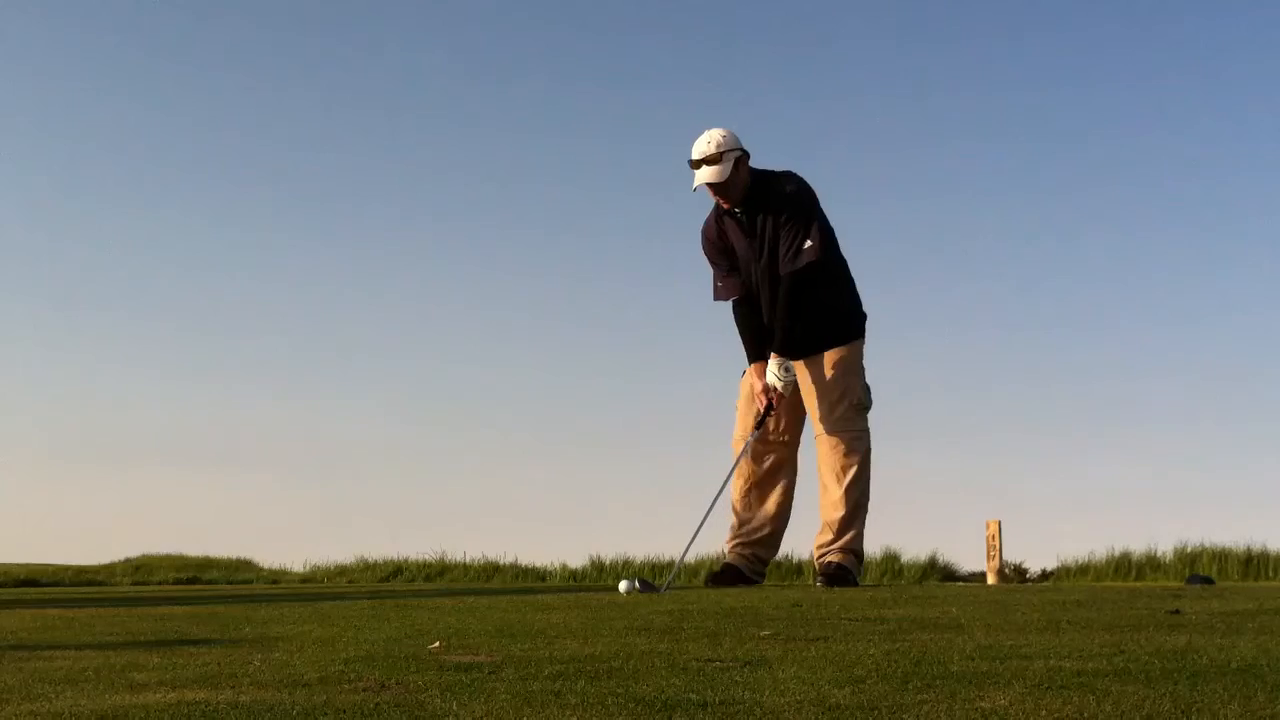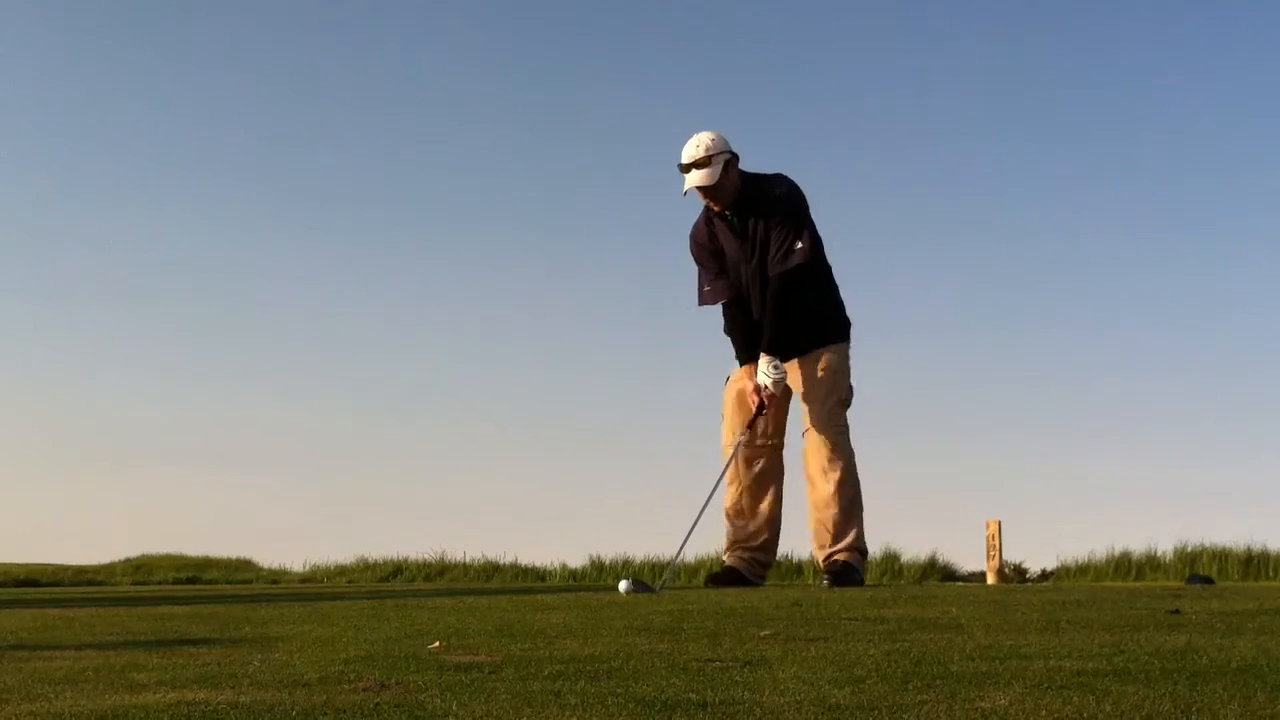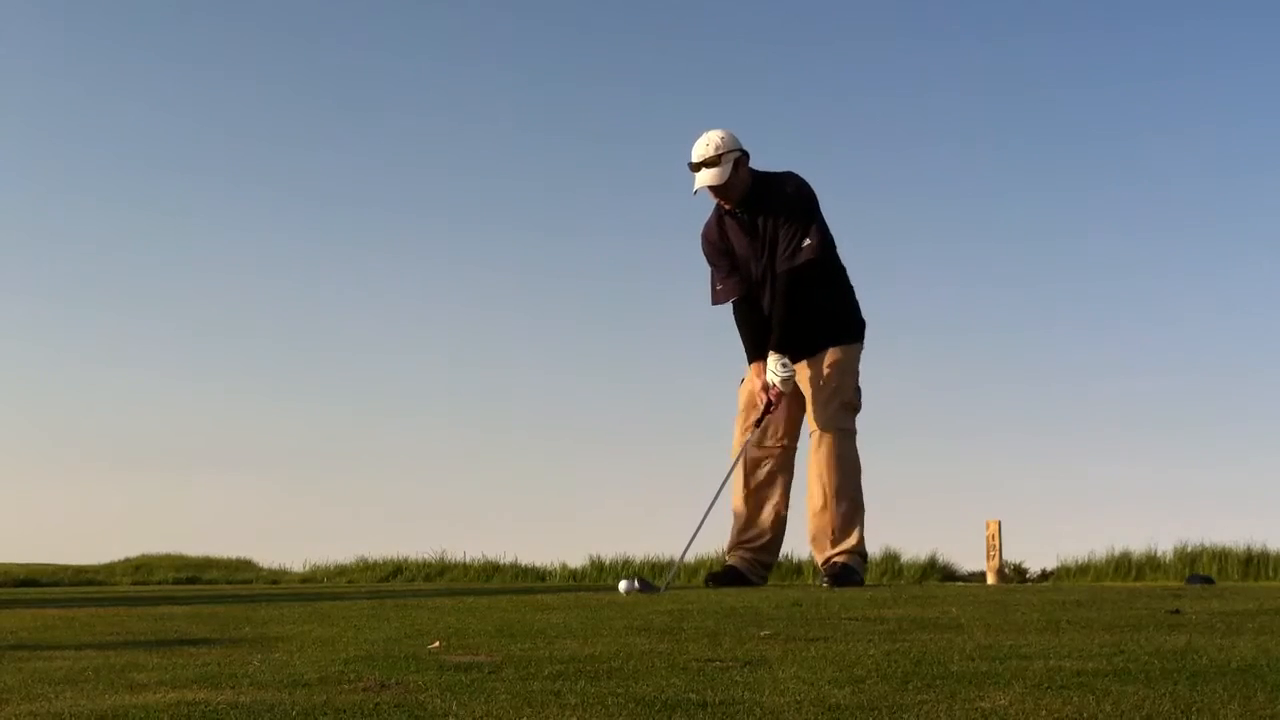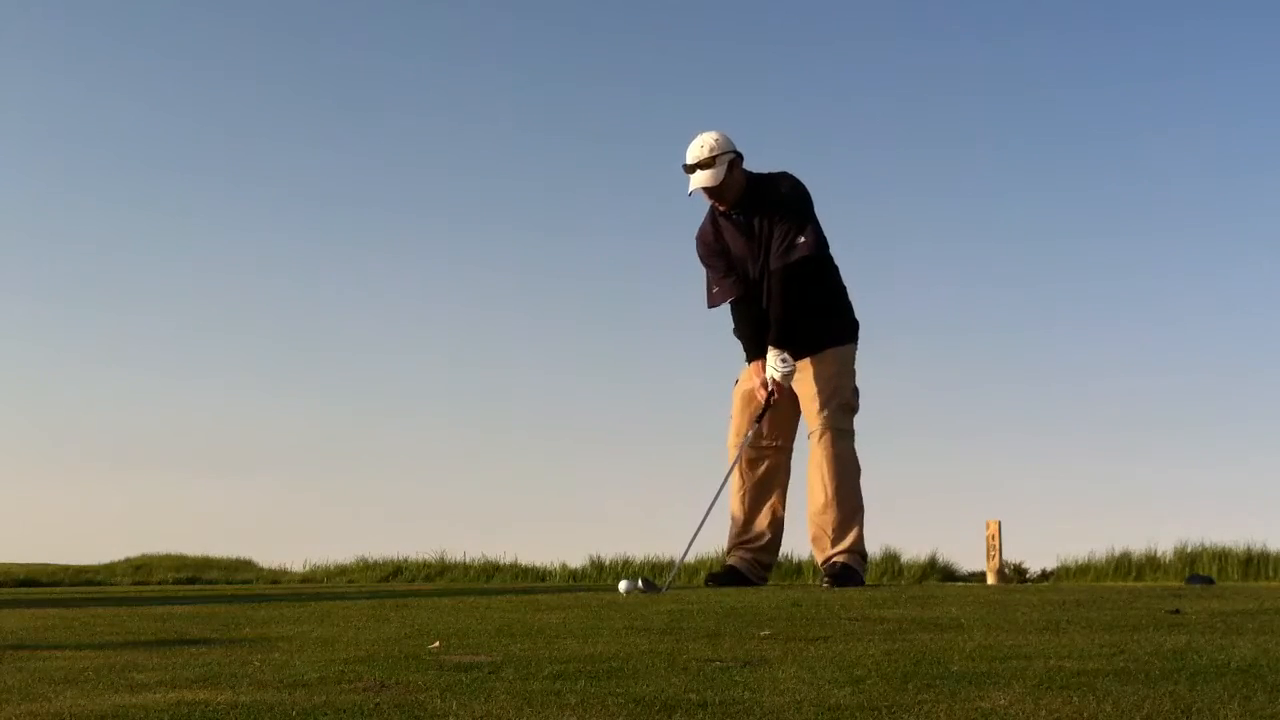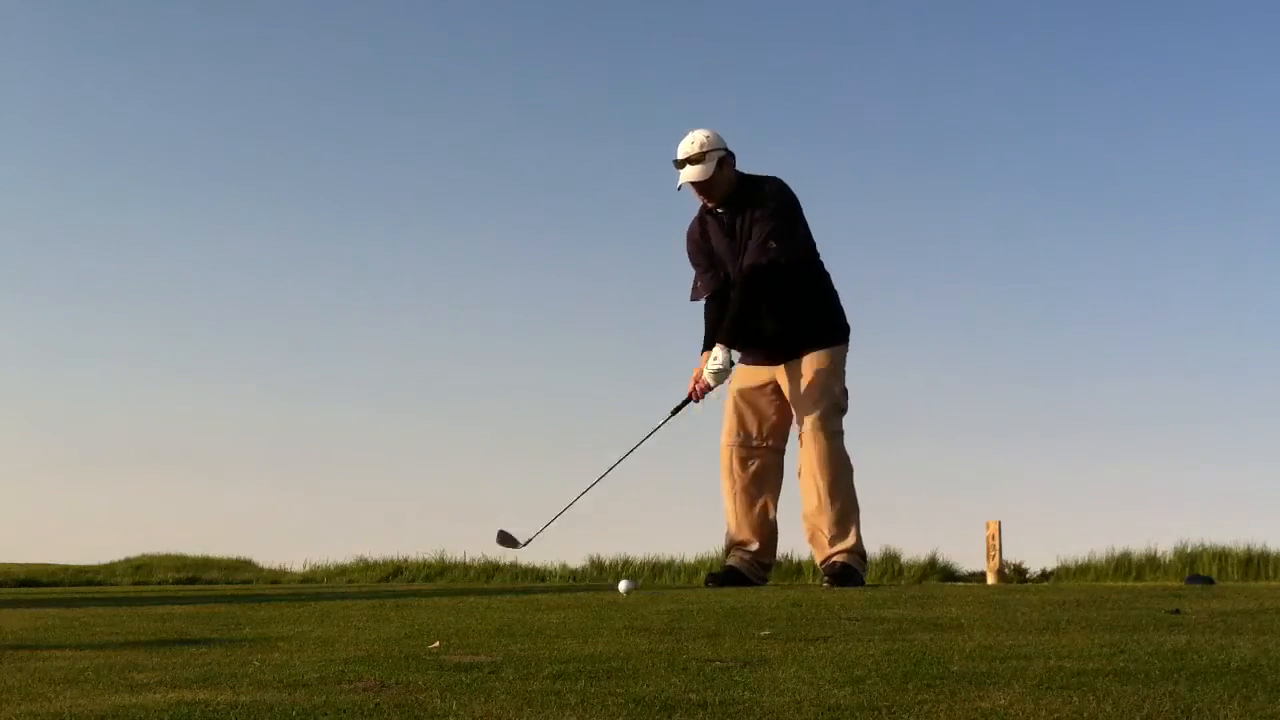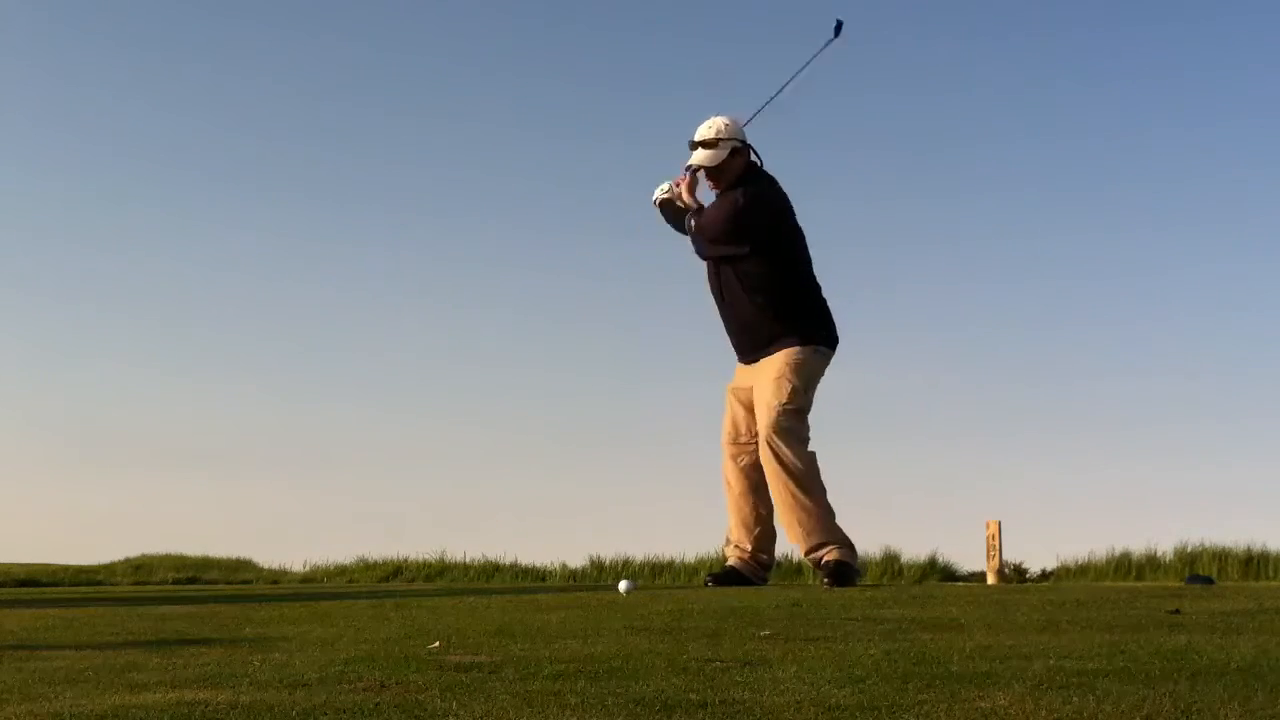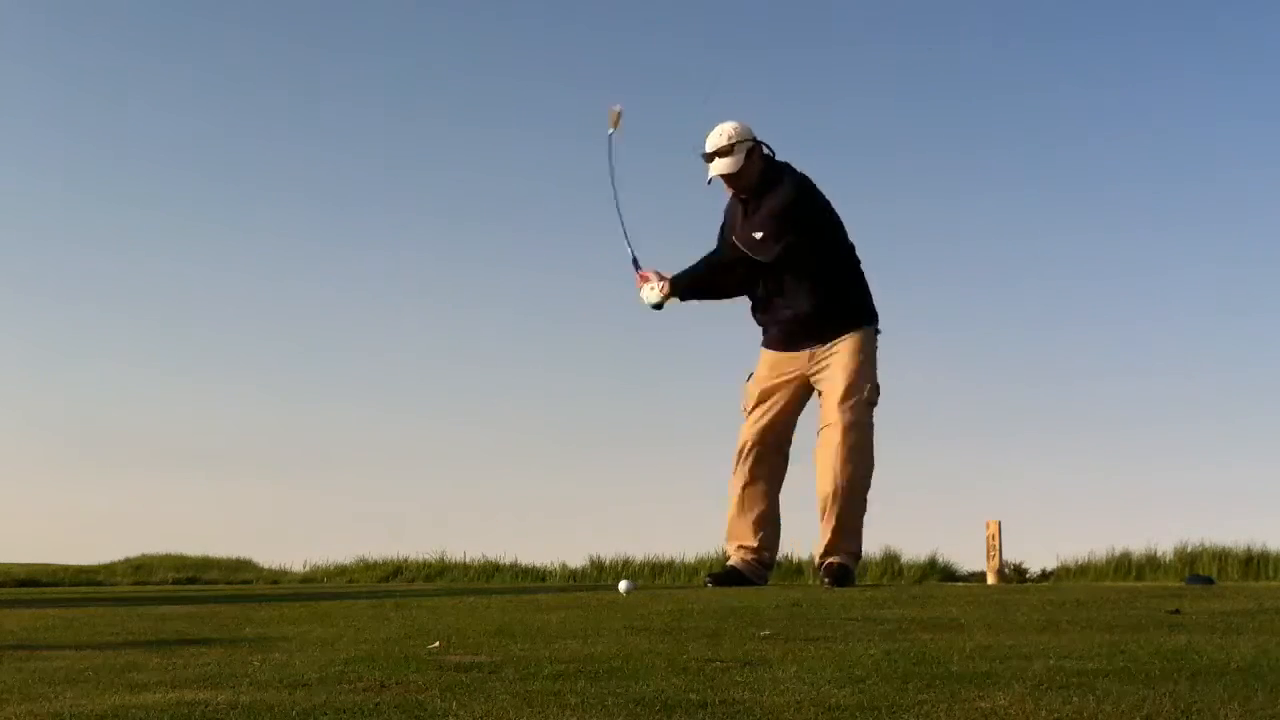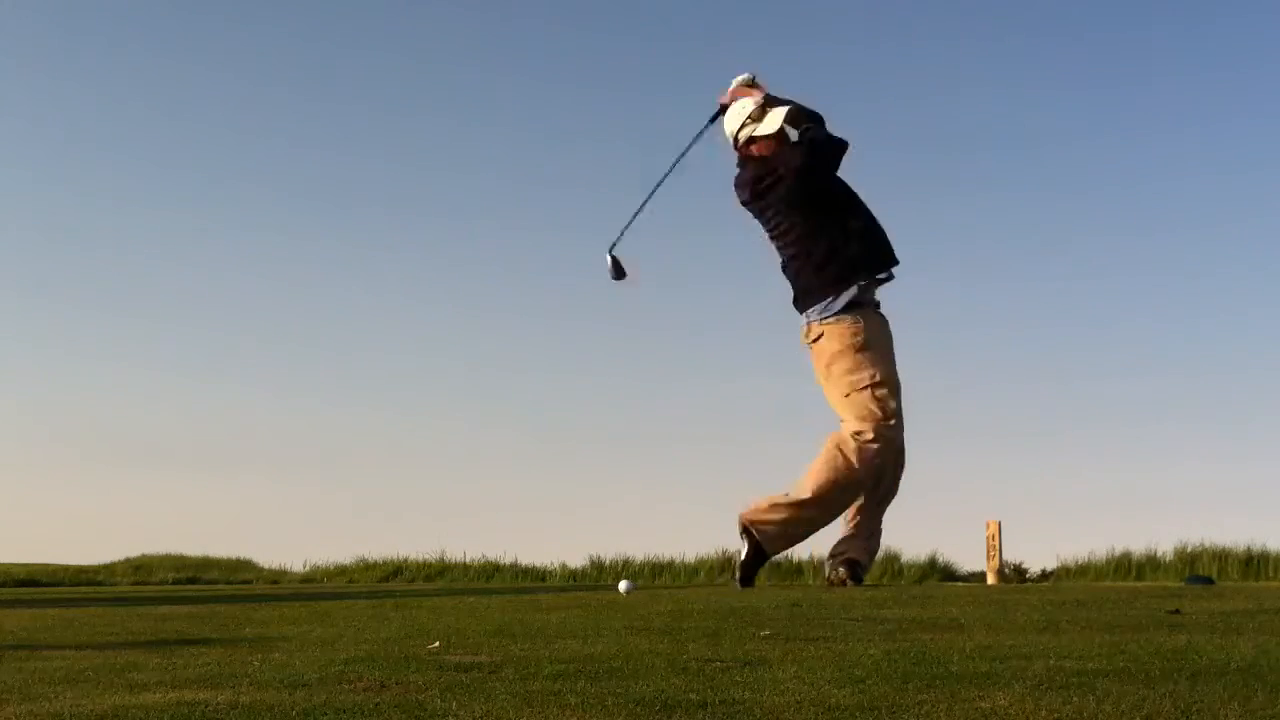
dt=0.4s
person 1, frame 1
left shoulder: (791, 194)
right shoulder: (715, 229)
left elbow: (798, 278)
right elbow: (741, 300)
left wrist: (780, 356)
right wrist: (757, 365)
left hip: (829, 335)
right hip: (769, 347)
left knee: (839, 437)
right knee: (758, 443)
left ankle: (838, 559)
right ankle: (746, 558)
person 1, frame 2
left shoulder: (780, 196)
right shoulder: (704, 233)
left elbow: (786, 280)
right elbow: (730, 302)
left wrist: (770, 355)
right wrist: (748, 365)
left hip: (816, 339)
right hip: (756, 348)
left knee: (825, 435)
right knee: (745, 447)
left ankle: (843, 557)
right ankle: (747, 560)
person 1, frame 3
left shoulder: (791, 194)
right shoulder: (716, 231)
left elbow: (796, 277)
right elbow: (742, 300)
left wrist: (780, 353)
right wrist: (757, 363)
left hip: (828, 338)
right hip: (767, 348)
left knee: (830, 435)
right knee: (757, 446)
left ankle: (842, 558)
right ankle: (748, 560)
person 1, frame 4
left shoulder: (785, 193)
right shoulder: (710, 234)
left elbow: (791, 274)
right elbow: (739, 299)
left wrist: (780, 348)
right wrist: (756, 358)
left hip: (823, 340)
right hip: (763, 350)
left knee: (829, 435)
right knee: (751, 444)
left ankle: (842, 558)
right ankle: (749, 559)
person 1, frame 5
left shoulder: (771, 197)
right shoulder: (699, 231)
left elbow: (757, 275)
right elbow: (716, 296)
left wrist: (725, 350)
right wrist: (711, 352)
left hip: (812, 342)
right hip: (755, 353)
left knee: (819, 437)
right knee: (742, 447)
left ankle: (841, 556)
right ankle: (749, 558)
person 1, frame 6
left shoulder: (753, 202)
right shoulder: (734, 197)
left elbow: (704, 236)
right elbow: (707, 238)
left wrist: (684, 208)
right wrist: (679, 202)
left hip: (796, 342)
right hip: (755, 350)
left knee: (777, 434)
right knee: (740, 447)
left ankle: (832, 553)
right ankle: (748, 558)
person 1, frame 7
left shoulder: (792, 192)
right shoulder: (740, 206)
left elbow: (744, 257)
right elbow: (734, 278)
left wrist: (675, 285)
right wrist: (677, 285)
left hip: (844, 334)
right hip: (782, 344)
left knee: (844, 435)
right knee: (757, 446)
left ankle: (837, 557)
right ankle: (749, 558)
person 1, frame 8
left shoulder: (756, 182)
right shoulder: (799, 170)
right elbow: (822, 138)
left wrist: (753, 102)
right wrist: (761, 99)
left hip: (856, 313)
right hip: (840, 318)
left knee: (886, 443)
right knee: (872, 431)
left ankle: (851, 556)
right ankle: (768, 526)
